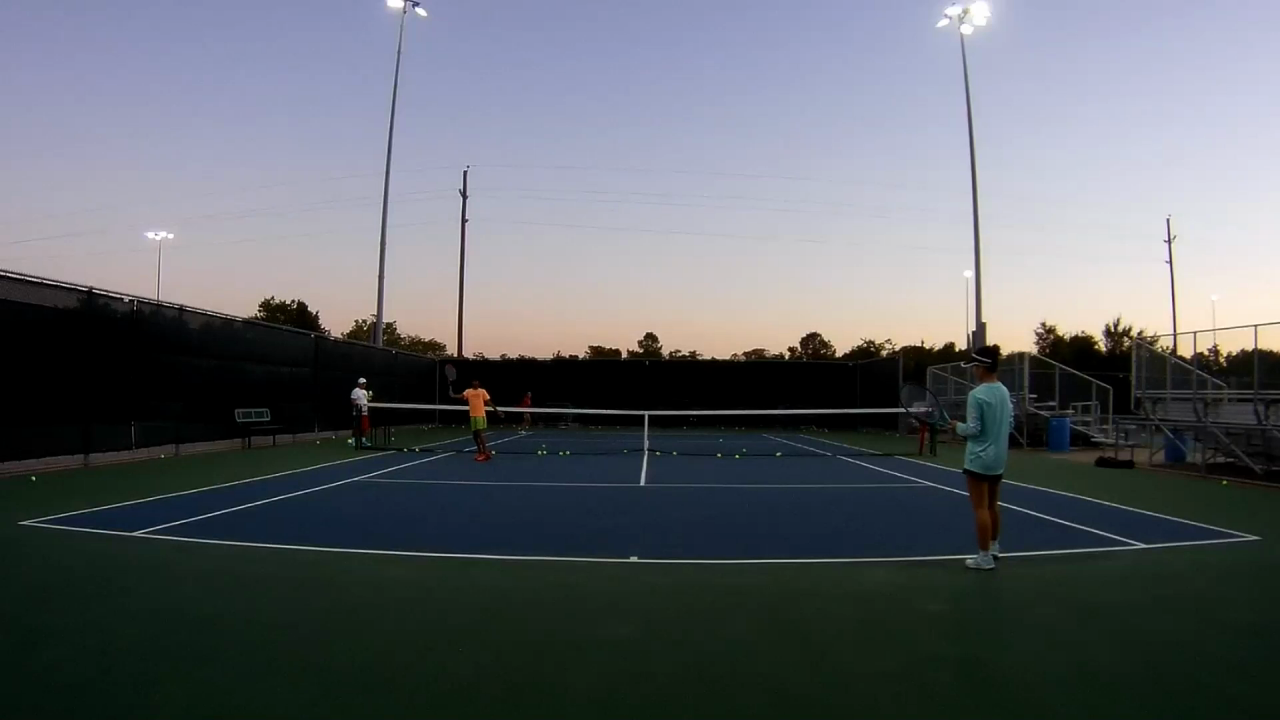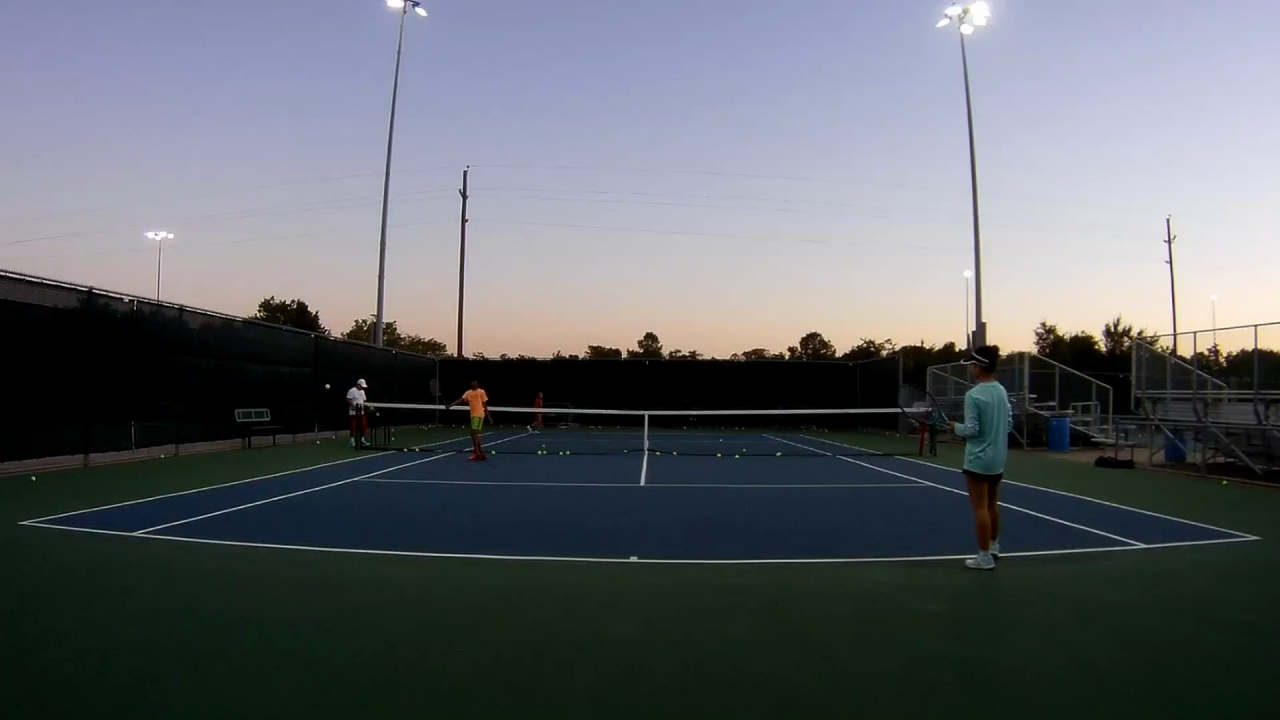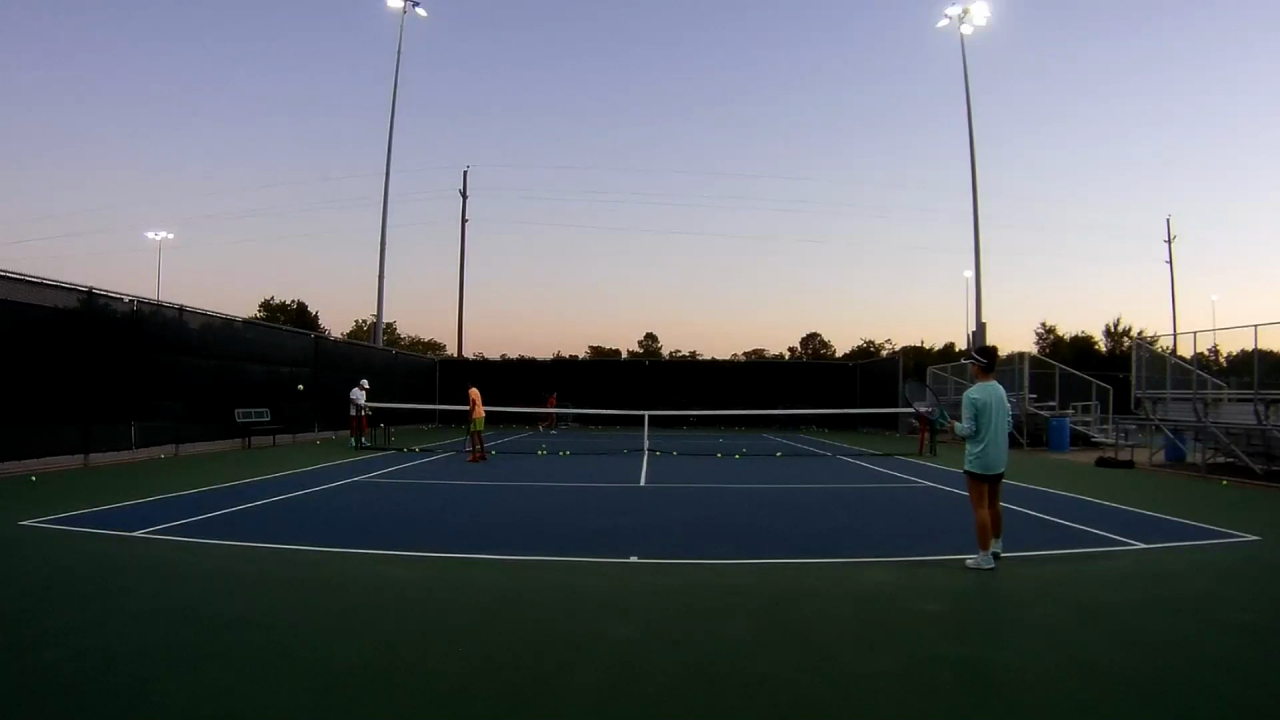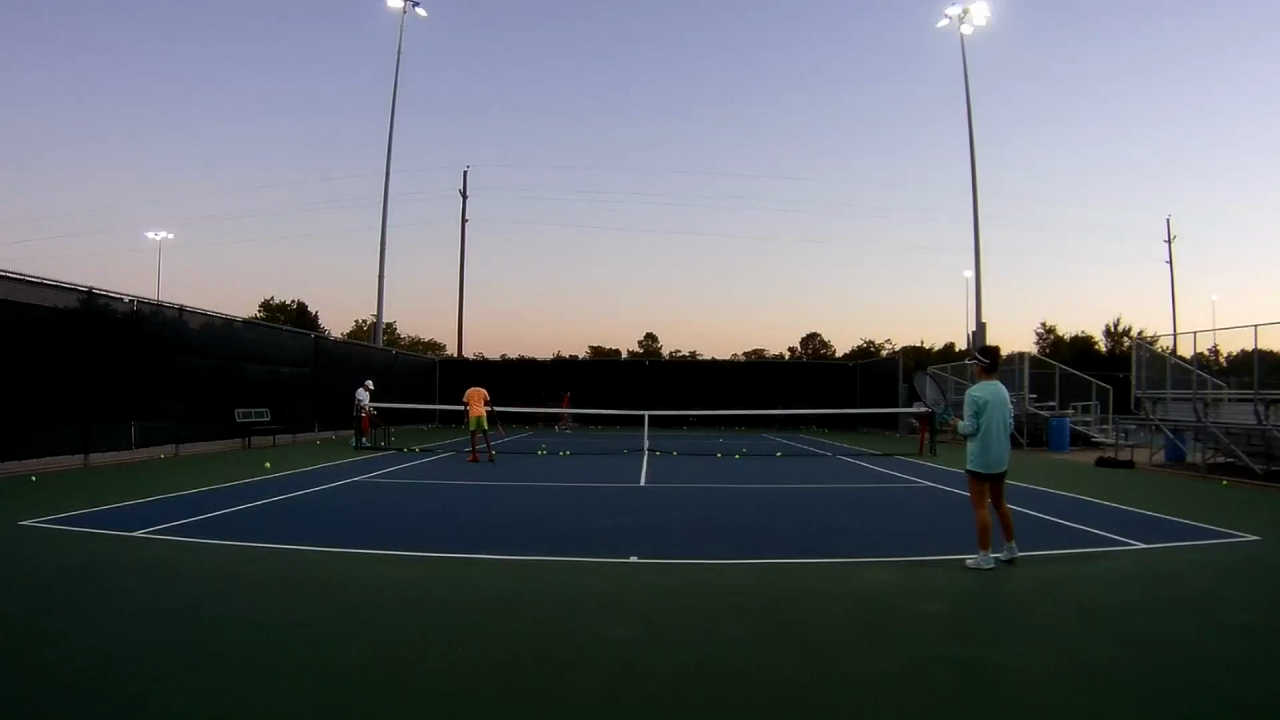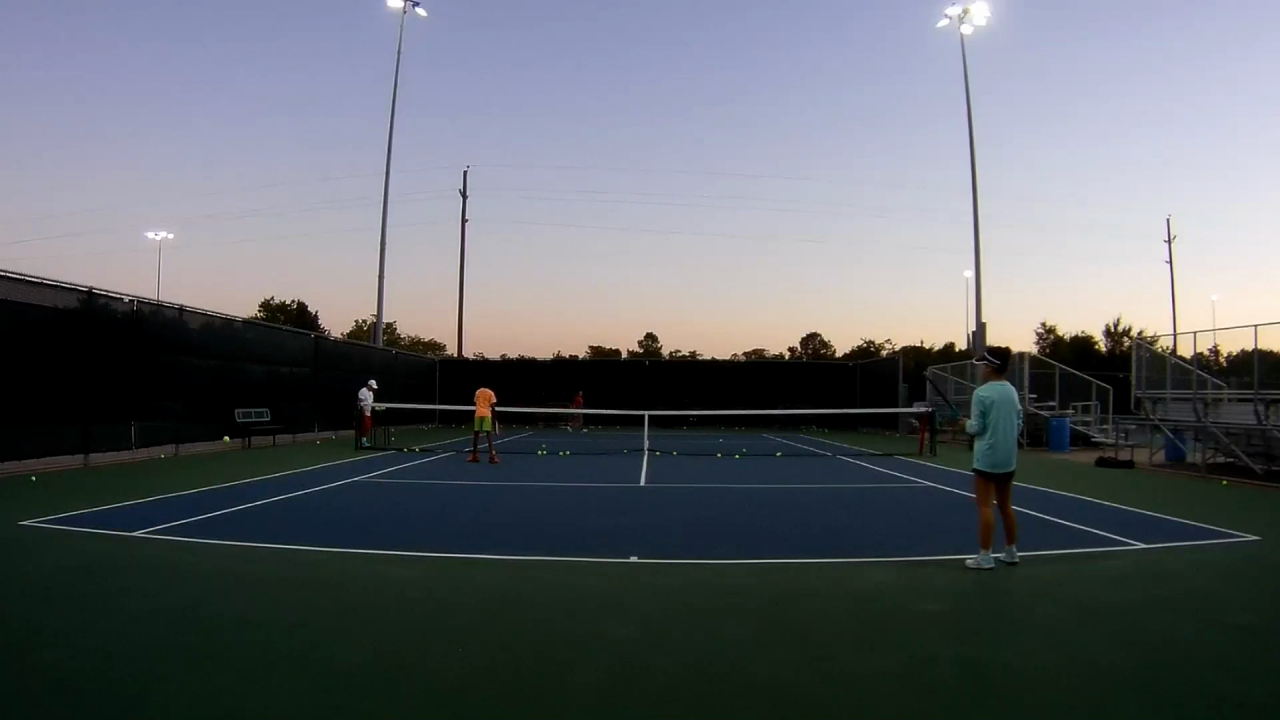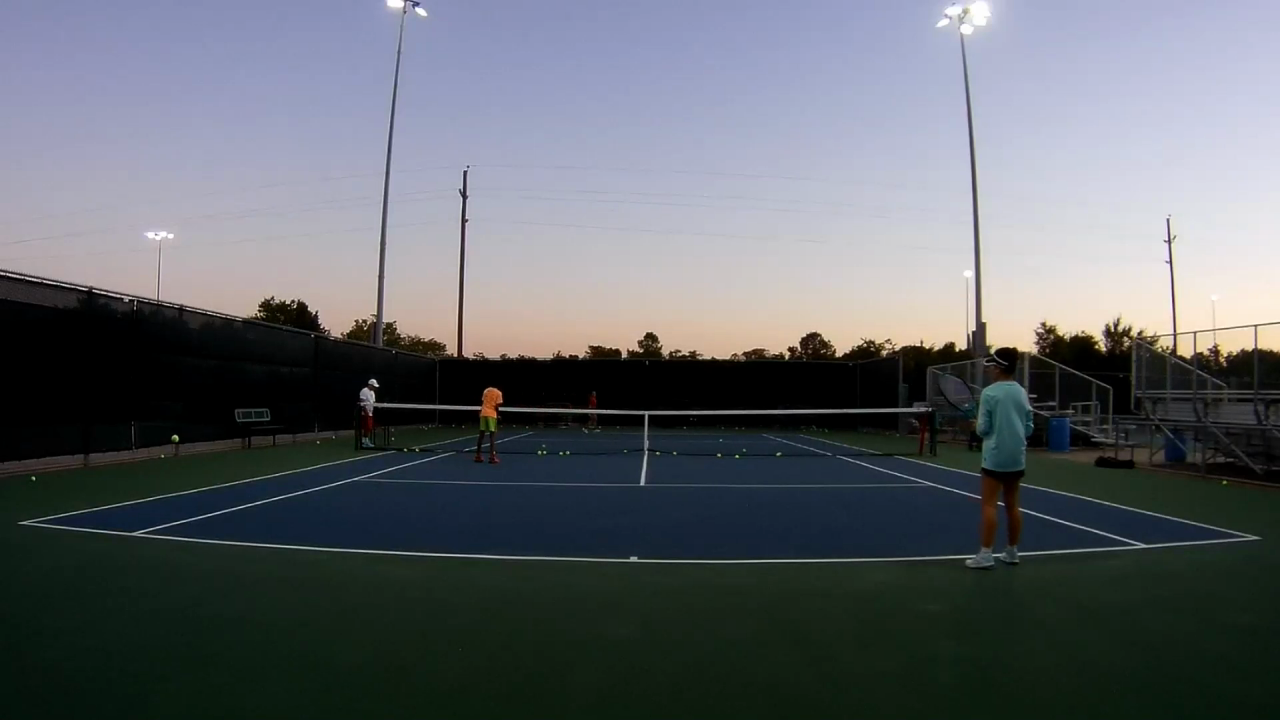
dt=0.3s
person 1, frame 1
left shoulder: (977, 395)
right shoulder: (1004, 392)
left elbow: (973, 429)
right elbow: (1010, 424)
left wrist: (957, 426)
left hip: (979, 459)
right hip: (998, 458)
left knee: (980, 508)
right knee: (992, 505)
left ankle: (985, 557)
right ankle: (994, 546)
person 1, frame 2
left shoulder: (974, 395)
right shoulder: (1001, 391)
left elbow: (971, 430)
right elbow: (1008, 423)
left wrist: (955, 427)
left hip: (979, 458)
right hip: (998, 457)
left knee: (980, 508)
right knee: (992, 505)
left ankle: (984, 557)
right ankle: (994, 546)
person 1, frame 3
left shoulder: (971, 395)
right shoulder: (1000, 391)
left elbow: (968, 430)
right elbow: (1009, 423)
left wrist: (955, 426)
left hip: (979, 458)
right hip: (999, 457)
left knee: (980, 508)
right knee: (994, 503)
left ankle: (985, 557)
right ankle: (996, 544)
person 1, frame 4
left shoulder: (974, 393)
right shoulder: (1003, 391)
left elbow: (970, 428)
right elbow: (1009, 424)
left wrist: (958, 424)
left hip: (980, 458)
right hip: (1001, 457)
left knee: (980, 508)
right knee: (1000, 504)
left ankle: (984, 557)
right ankle: (1010, 548)
person 1, frame 5
left shoulder: (982, 393)
right shoulder: (1012, 392)
left elbow: (976, 428)
right elbow: (1018, 425)
left wrist: (966, 424)
left hip: (987, 457)
right hip: (1008, 457)
left knee: (985, 507)
right knee: (1005, 505)
left ankle: (985, 556)
right ankle: (1011, 551)
person 1, frame 6
left shoulder: (989, 393)
right shoulder: (1022, 392)
left elbow: (983, 428)
right elbow: (1029, 427)
left wrist: (977, 425)
left hip: (995, 456)
right hip: (1016, 456)
left knee: (989, 505)
right knee: (1012, 505)
left ankle: (985, 554)
right ankle: (1012, 551)
